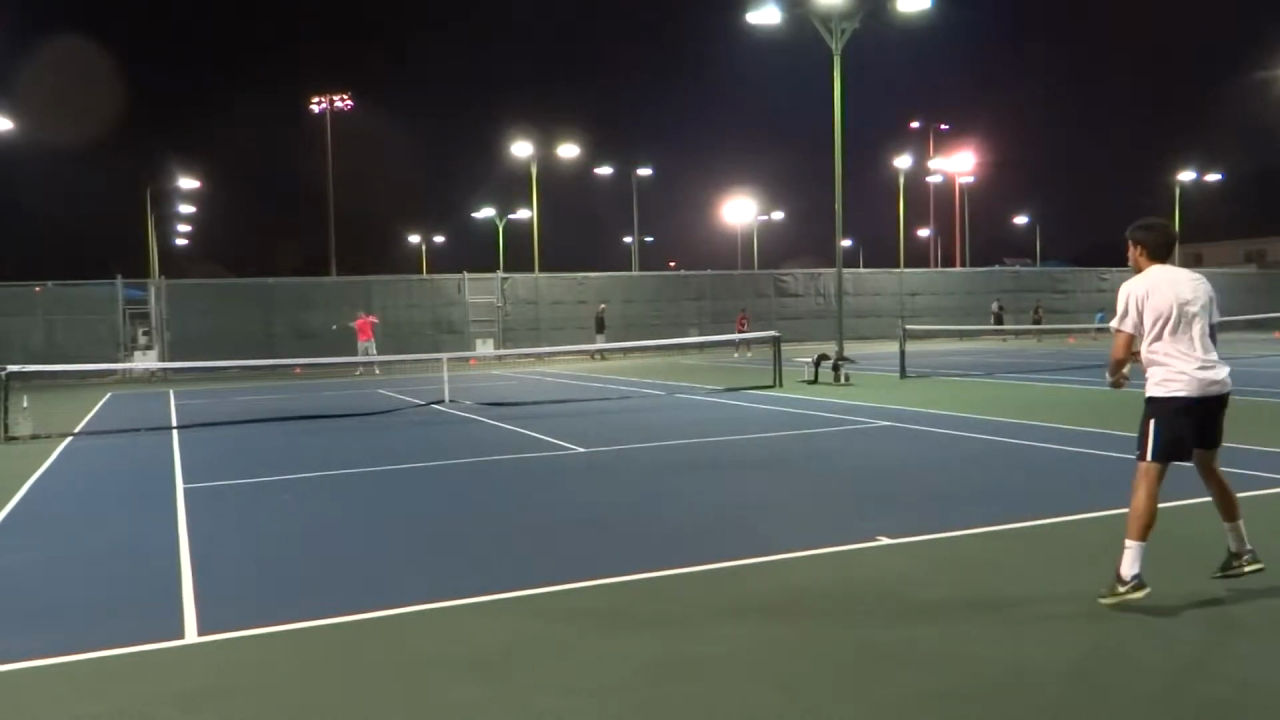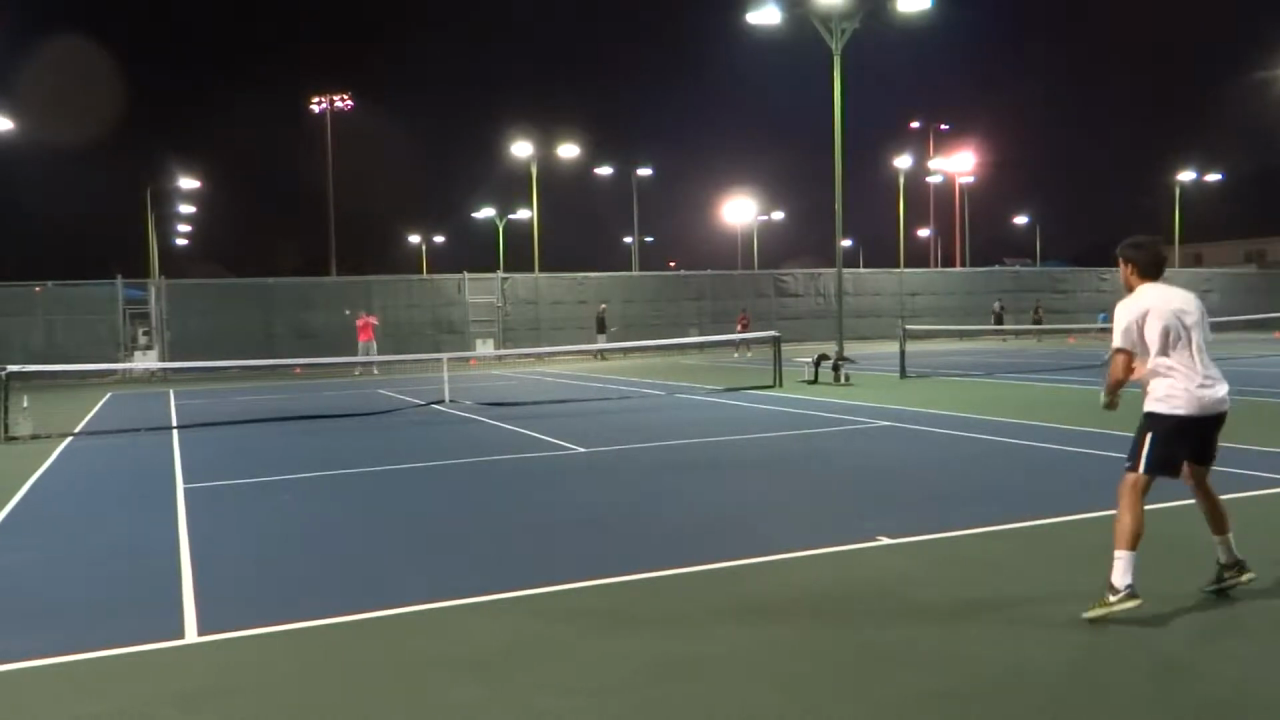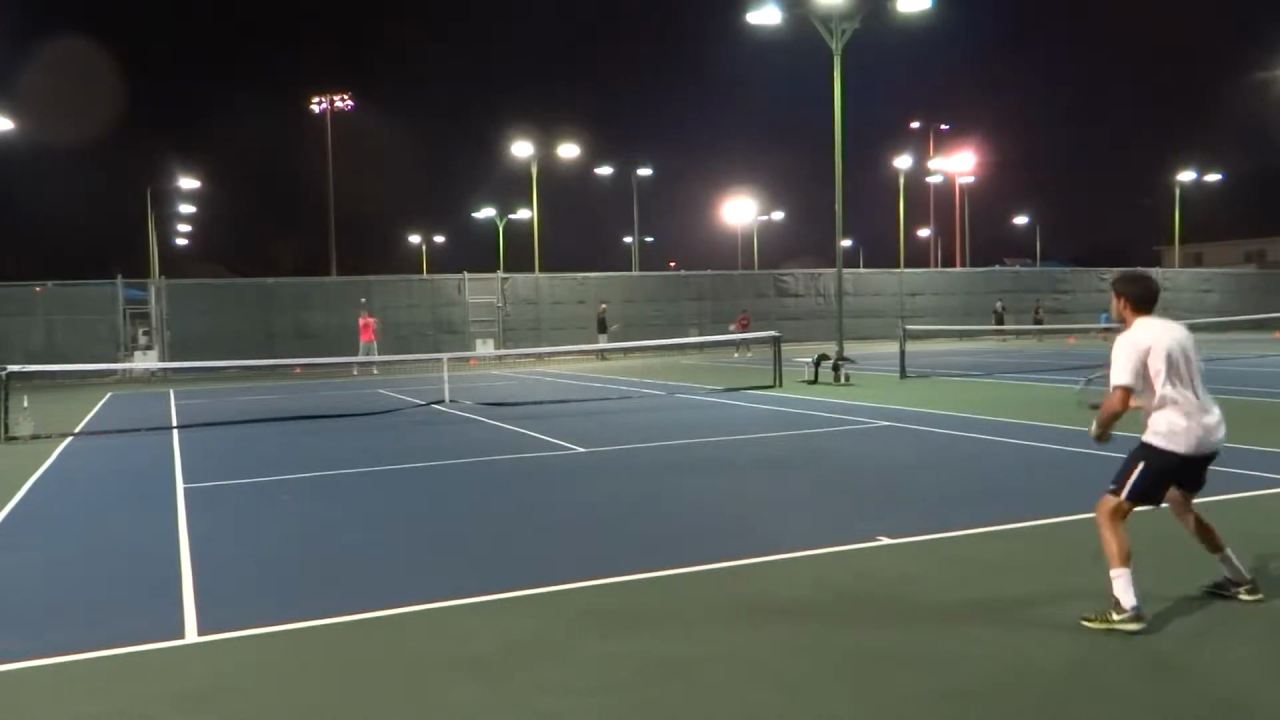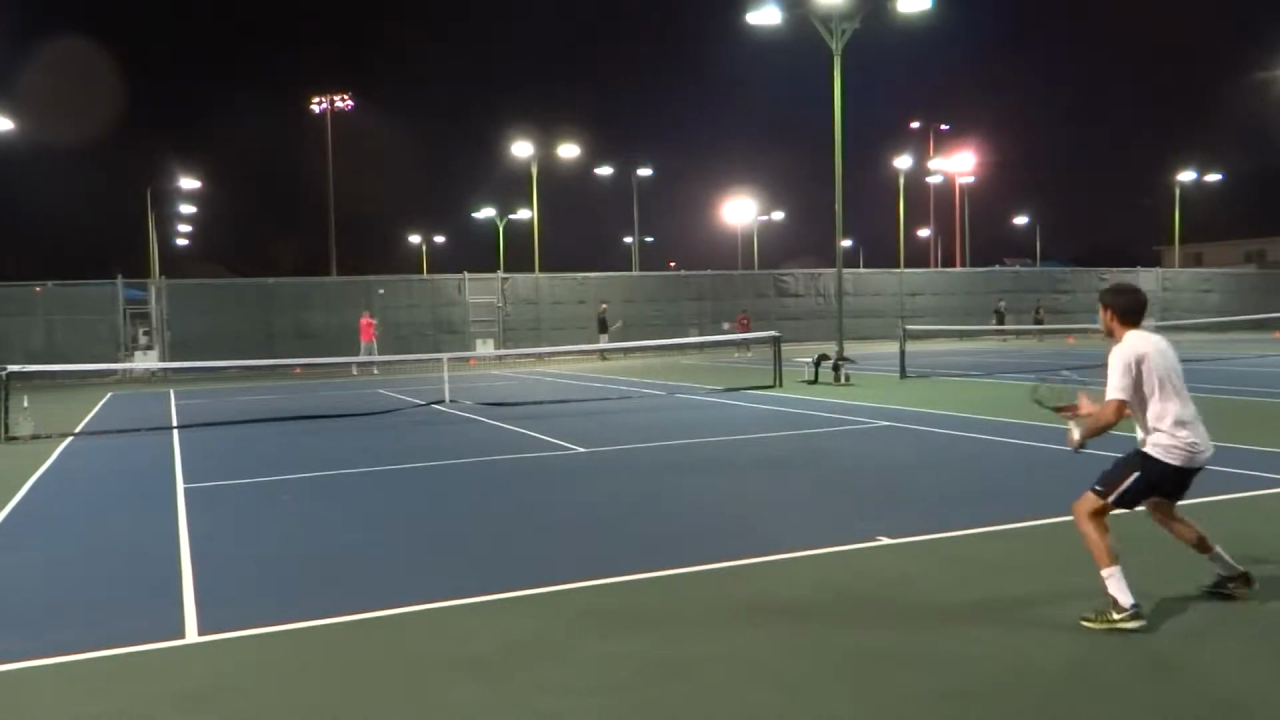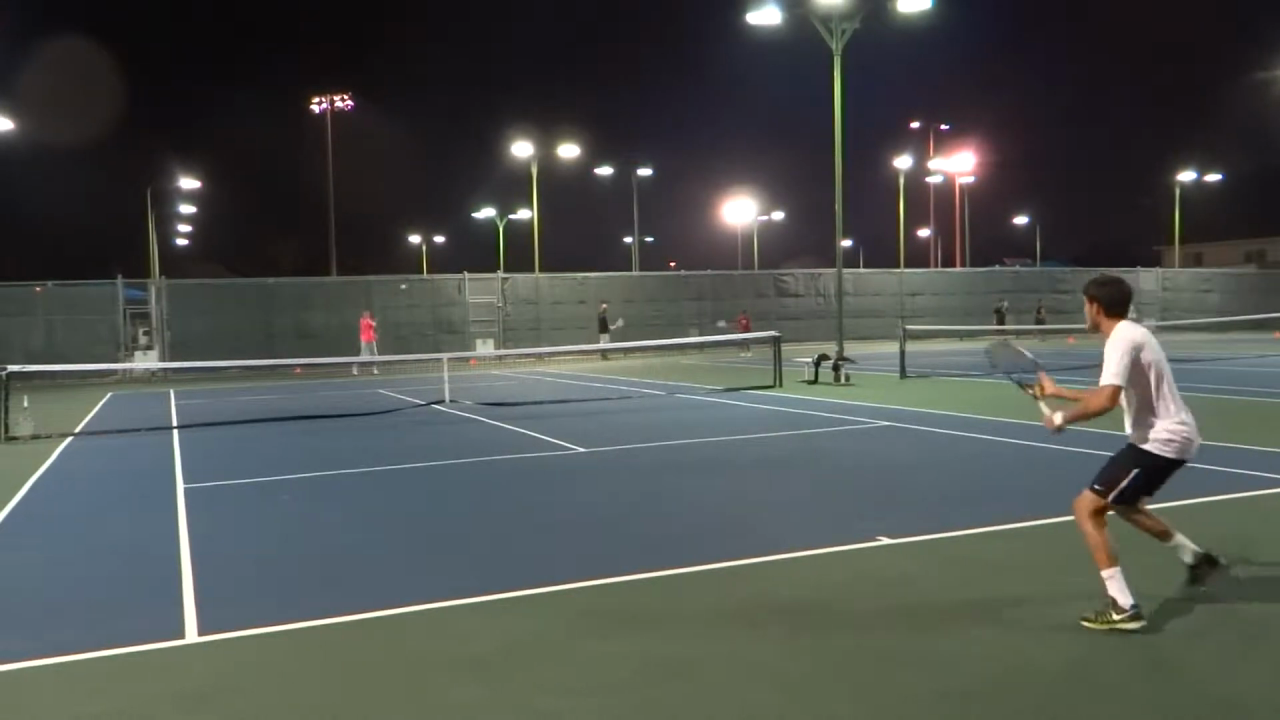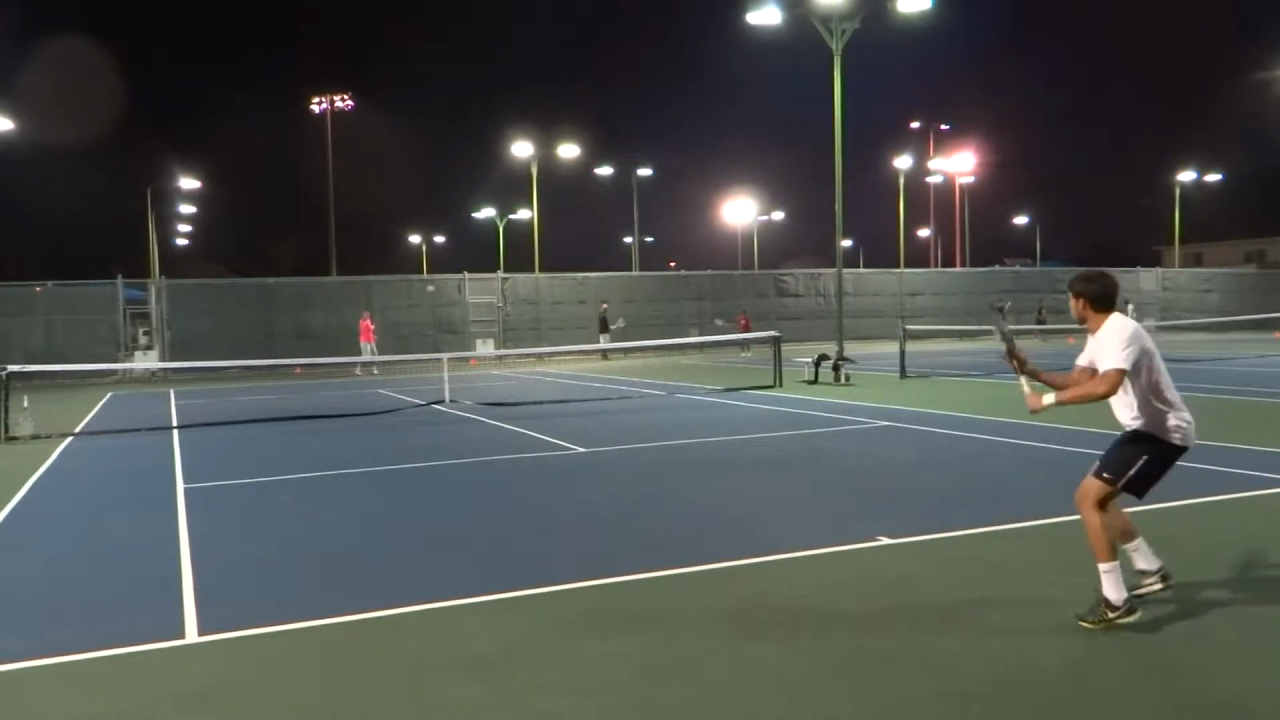
dt=0.1s
person 1, frame 1
left shoulder: (1135, 288)
right shoulder: (1199, 282)
left elbow: (1121, 353)
left wrist: (1114, 375)
left hip: (1174, 390)
right hip: (1215, 384)
left knee: (1148, 477)
right knee: (1207, 467)
left ankle: (1129, 576)
right ankle: (1240, 552)
person 1, frame 2
left shoulder: (1131, 306)
right shoulder: (1190, 300)
left elbow: (1119, 372)
left wrist: (1110, 396)
left hip: (1172, 406)
right hip: (1214, 401)
left knee: (1132, 489)
right knee: (1198, 481)
left ankle: (1121, 587)
right ankle: (1232, 565)
person 1, frame 3
left shoulder: (1130, 341)
right shoulder: (1179, 332)
left elbow: (1119, 405)
left wrist: (1100, 426)
right wrist: (1125, 404)
left hip: (1172, 440)
right hip: (1208, 434)
left knee: (1107, 511)
right knee: (1180, 505)
left ankle: (1125, 606)
right ankle: (1238, 579)
person 1, frame 4
left shoulder: (1124, 353)
right shoulder: (1158, 344)
left elbow: (1111, 416)
left wrist: (1080, 433)
right wrist: (1093, 410)
left hip: (1164, 449)
right hip: (1193, 445)
left knee: (1086, 512)
right knee: (1161, 511)
left ankle: (1123, 606)
right ankle: (1232, 575)
person 1, frame 5
left shoulder: (1121, 341)
right shoulder: (1129, 335)
left elbow: (1103, 403)
right elbow: (1105, 396)
left wrist: (1062, 418)
right wrist: (1058, 394)
left hip: (1160, 441)
right hip: (1173, 438)
left knee: (1086, 510)
right knee: (1126, 506)
left ankle: (1123, 607)
right ankle: (1197, 559)
person 1, frame 6
left shoulder: (1121, 331)
right shoulder: (1102, 333)
left elbow: (1108, 386)
right elbow: (1074, 382)
left wrist: (1049, 400)
right wrist: (1031, 372)
left hip: (1162, 431)
right hip: (1150, 428)
left knee: (1088, 500)
right knee: (1097, 499)
left ankle: (1116, 602)
right ankle: (1150, 570)
